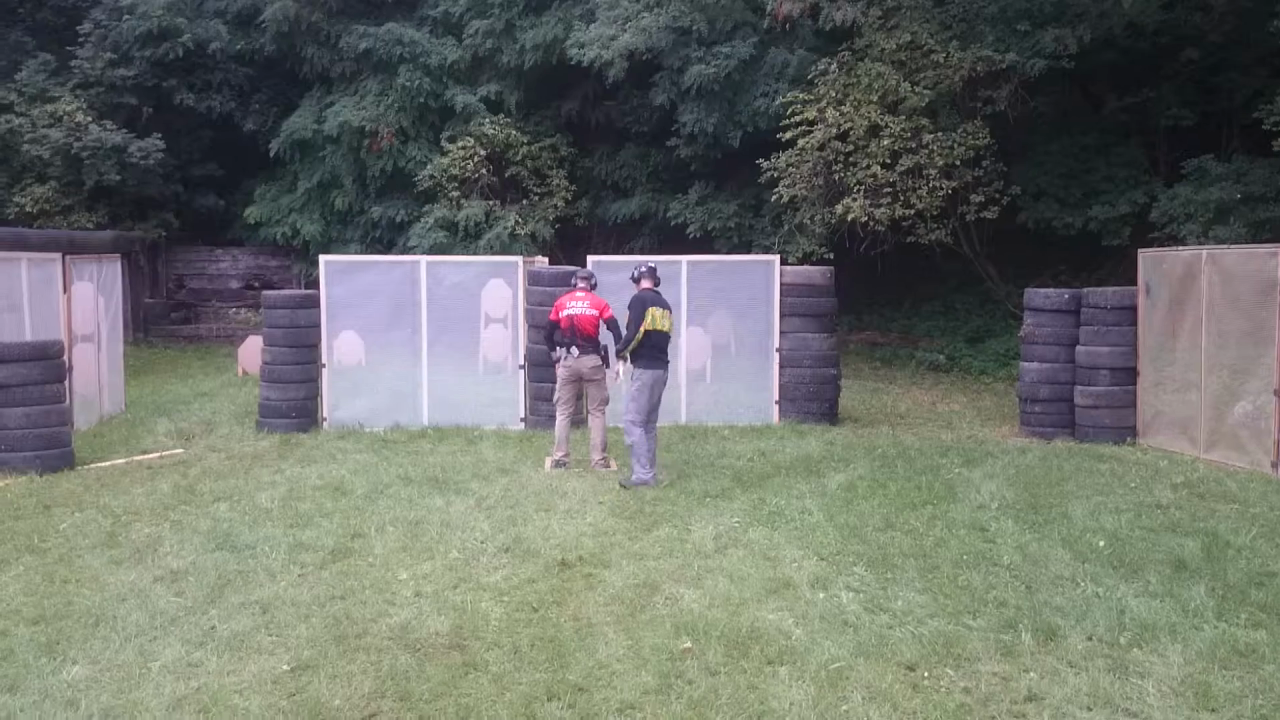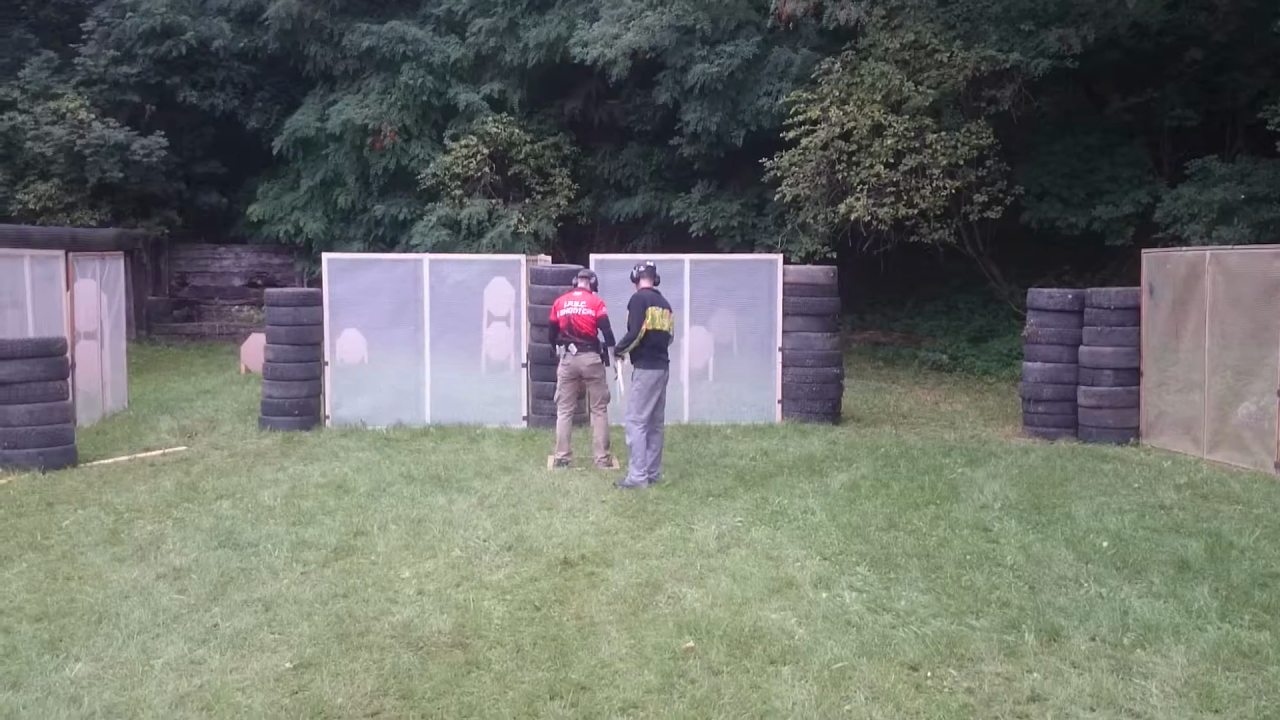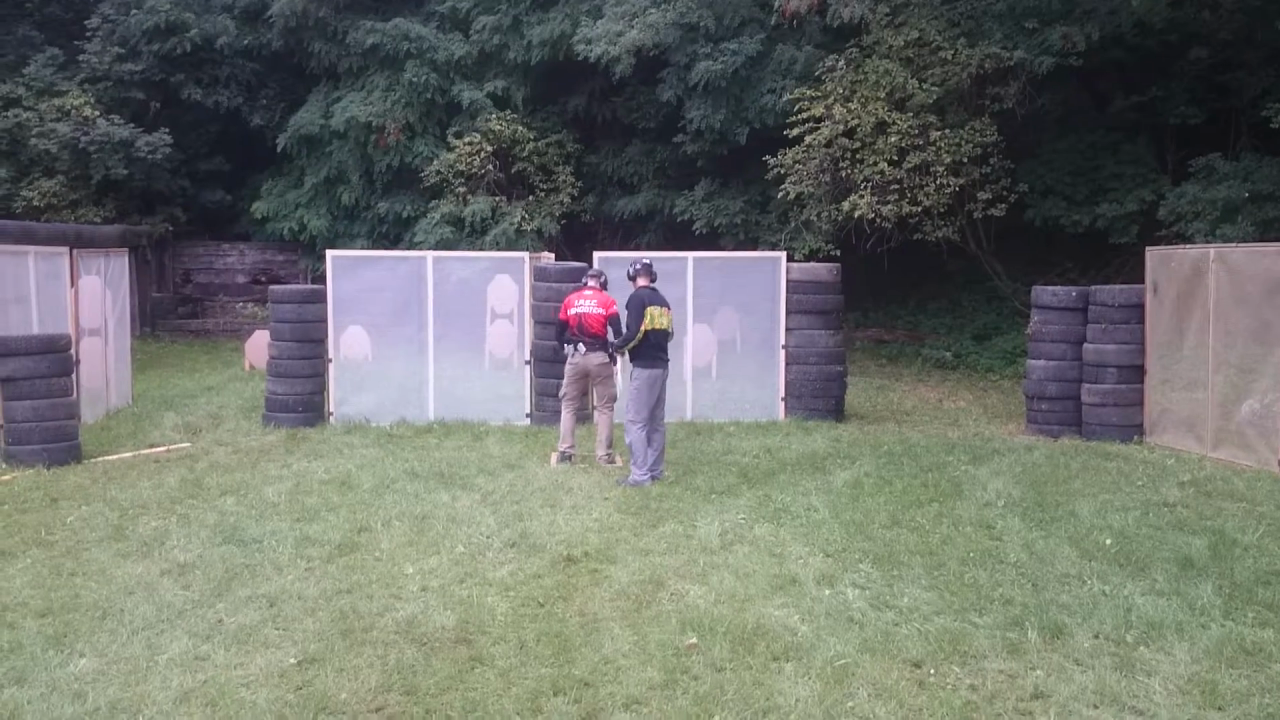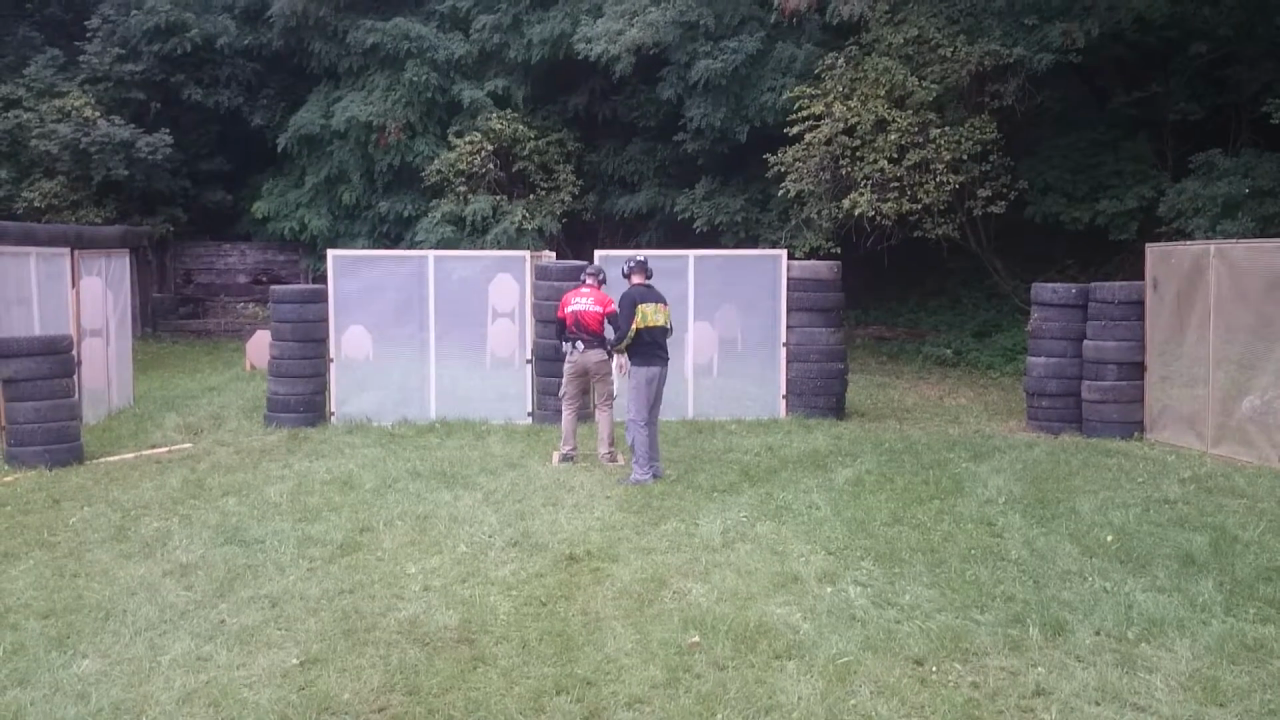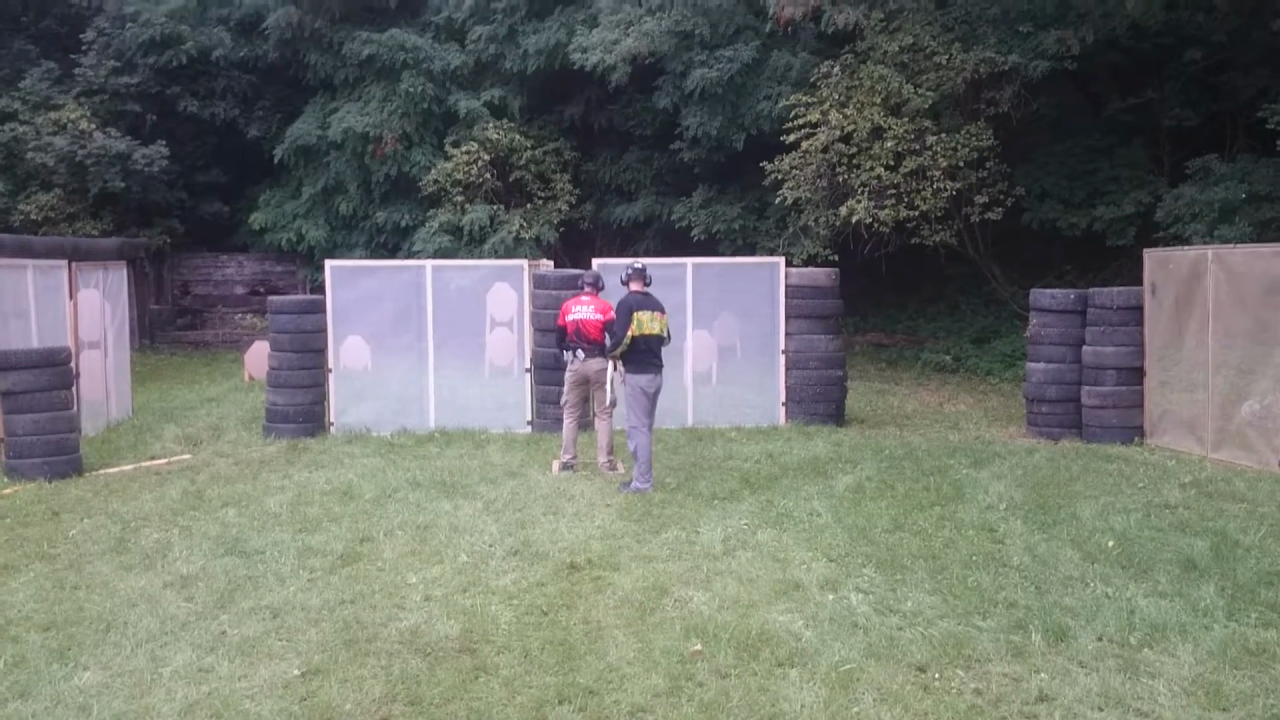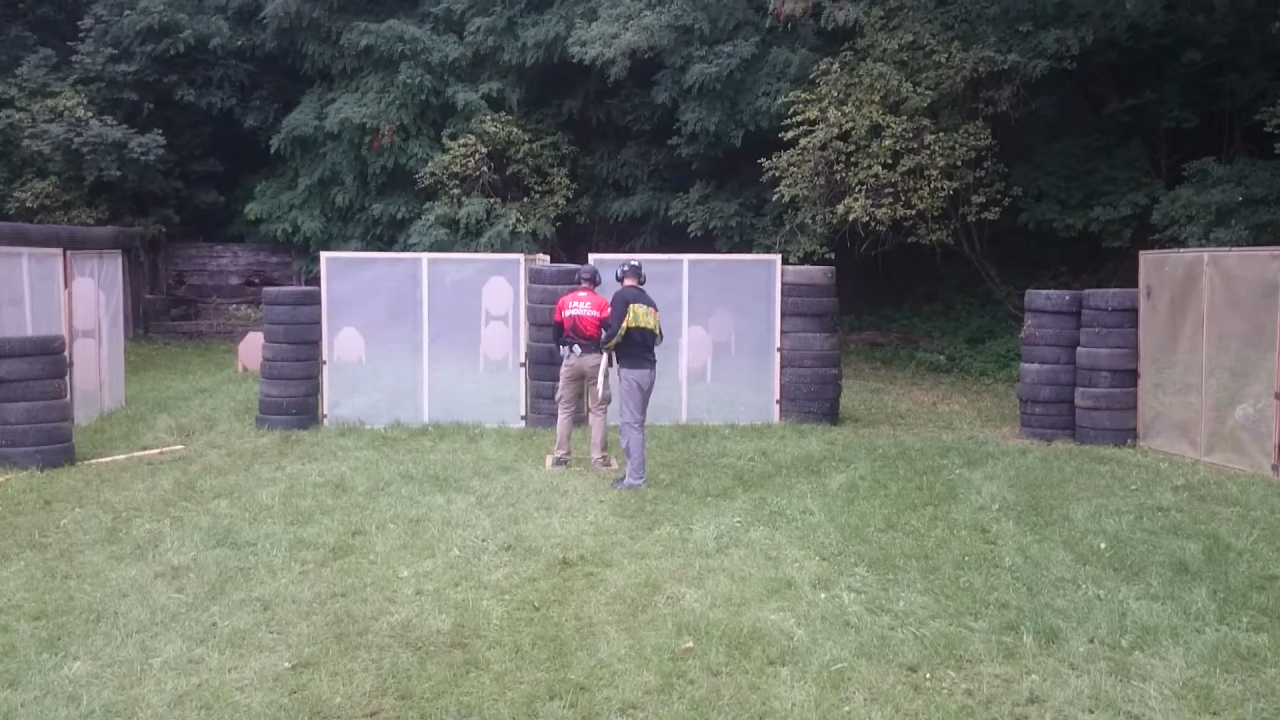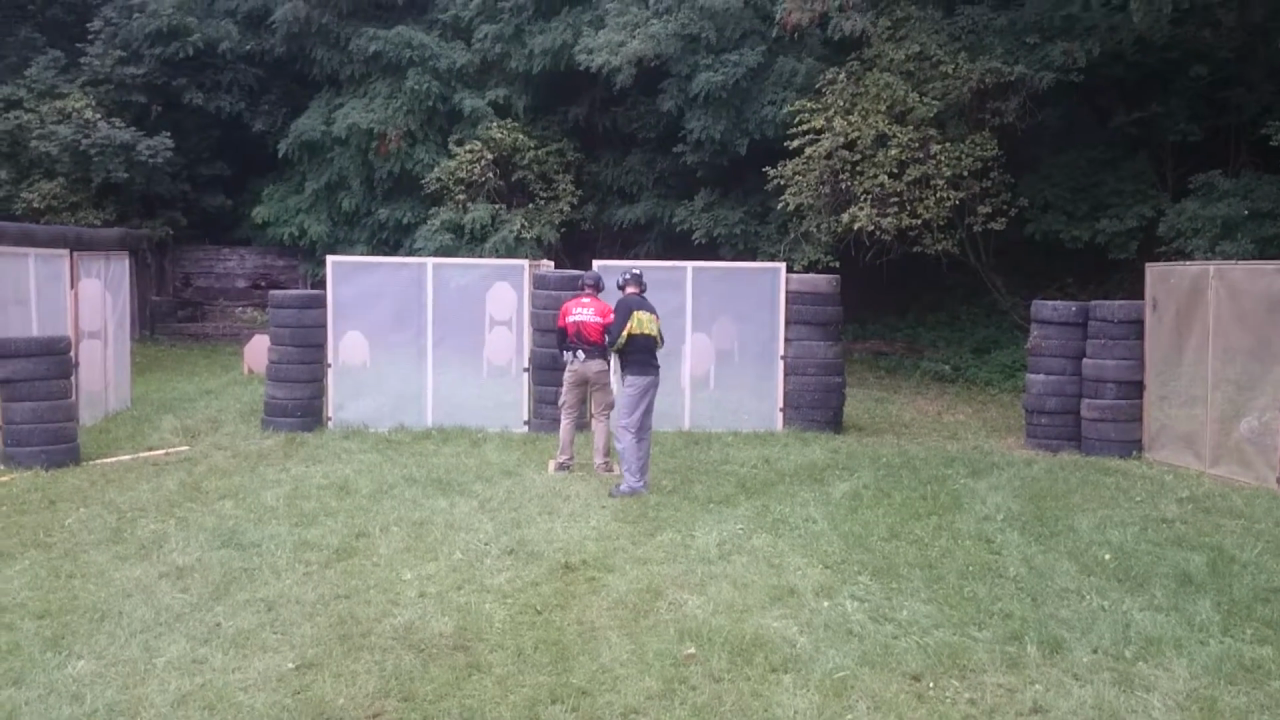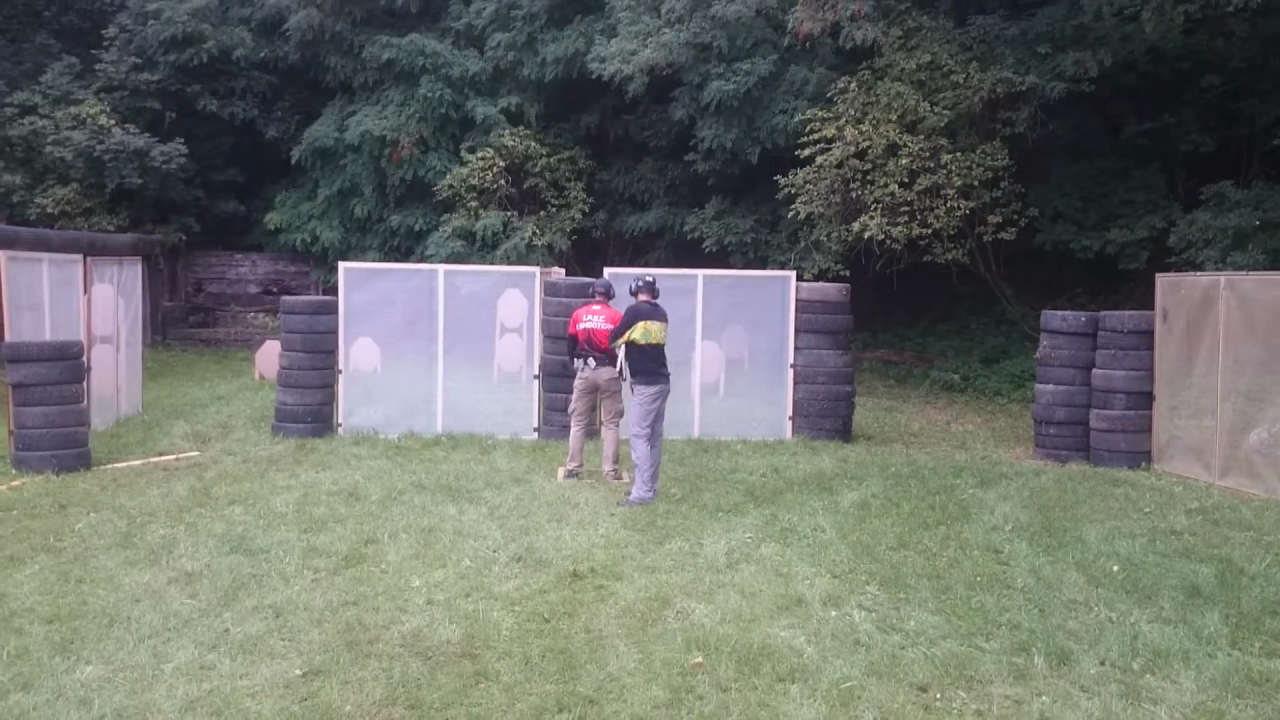
dt=0.3s
person 1, frame 1
left shoulder: (639, 299)
right shoulder: (664, 303)
left elbow: (634, 333)
right elbow: (666, 335)
left wrist: (621, 352)
left hip: (645, 368)
right hip: (661, 367)
left knee: (633, 421)
right knee: (649, 422)
left ankle: (642, 474)
right ankle: (648, 472)
person 1, frame 2
left shoulder: (639, 298)
right shoulder: (664, 303)
left elbow: (635, 332)
right elbow: (669, 336)
left wrist: (620, 350)
left hip: (645, 368)
right hip: (662, 367)
left knee: (635, 421)
right knee: (655, 423)
left ankle: (637, 476)
right ankle: (652, 472)
person 1, frame 3
left shoulder: (637, 297)
right shoulder: (662, 300)
left elbow: (634, 333)
right elbow: (669, 333)
left wrist: (618, 347)
left hip: (644, 367)
right hip: (661, 365)
left knee: (635, 421)
right knee: (656, 421)
left ankle: (640, 475)
right ankle: (655, 470)
person 1, frame 4
left shoulder: (630, 295)
right shoulder: (659, 297)
left elbow: (626, 331)
right elbow: (668, 330)
left wrist: (616, 347)
left hip: (642, 364)
right hip: (660, 363)
left knee: (637, 420)
right knee: (651, 419)
left ankle: (642, 473)
right ankle: (653, 467)
person 1, frame 5
left shoulder: (627, 302)
right shoulder: (657, 304)
left elbow: (621, 337)
right elbow: (665, 338)
left wrist: (612, 353)
left hip: (637, 372)
right hip: (655, 372)
left knee: (637, 427)
right knee: (645, 426)
left ankle: (642, 482)
right ankle: (642, 477)
person 1, frame 6
left shoulder: (622, 296)
right shoulder: (649, 301)
left elbow: (616, 329)
right elbow: (658, 337)
left wrist: (606, 345)
left hip: (631, 367)
right hip: (648, 367)
left knee: (629, 423)
right knee: (637, 422)
left ankle: (636, 478)
right ankle: (635, 474)
person 1, frame 7
left shoulder: (625, 303)
right shoulder: (649, 307)
left elbow: (617, 336)
right elbow: (659, 341)
left wrist: (612, 347)
left hip: (636, 374)
right hip: (651, 372)
left knee: (626, 427)
right knee: (643, 429)
left ankle: (631, 483)
right ankle: (640, 479)
person 1, frame 8
left shoulder: (635, 311)
right shoulder: (660, 312)
left elbow: (614, 340)
left wrist: (625, 340)
left hip: (646, 383)
right hip: (661, 381)
left knee: (639, 436)
right knee: (654, 436)
left ankle: (642, 493)
right ankle: (649, 487)
person 2, frame 1
left shoulder: (561, 302)
right shoulder: (599, 302)
left elbow: (548, 335)
right elbow: (616, 332)
left wrist: (557, 359)
left hip: (568, 360)
right hip: (592, 360)
left knee: (563, 412)
right knee: (597, 412)
left ankle: (560, 458)
right ankle: (599, 459)
person 2, frame 2
left shoulder: (559, 302)
right shoulder: (595, 301)
left elbow: (552, 335)
right elbow: (606, 331)
left hip: (567, 359)
right hip: (591, 358)
left knee: (564, 410)
right knee: (599, 410)
left ankle: (562, 457)
right ankle: (602, 458)
person 2, frame 3
left shoulder: (570, 300)
right shoulder: (607, 300)
left elbow: (560, 332)
right elbow: (617, 331)
right wrist: (619, 357)
left hip: (576, 357)
right hip: (600, 357)
left knee: (569, 406)
right knee: (605, 408)
left ankle: (565, 451)
right ankle: (604, 454)
person 2, frame 4
left shoulder: (567, 298)
right shoulder: (604, 298)
left elbow: (559, 330)
right elbow: (617, 327)
left hip: (574, 355)
right hip: (598, 355)
left knee: (569, 406)
right knee: (604, 405)
left ankle: (567, 453)
right ankle: (607, 453)
person 2, frame 5
left shoulder: (567, 306)
right shoulder: (604, 306)
left elbow: (560, 338)
left hip: (575, 363)
right hip: (599, 363)
left knee: (570, 414)
right knee: (604, 414)
left ankle: (567, 461)
right ankle: (606, 461)
person 2, frame 6
left shoulder: (564, 301)
right shoulder: (601, 302)
left elbow: (556, 333)
left hip: (571, 358)
right hip: (595, 359)
left knee: (565, 409)
right knee: (598, 409)
left ankle: (561, 456)
right ankle: (600, 457)
person 2, frame 7
left shoulder: (568, 307)
right shoulder: (605, 309)
left elbow: (560, 338)
right wrist: (611, 358)
left hip: (574, 364)
right hip: (598, 364)
left knee: (568, 415)
right knee: (601, 415)
left ankle: (563, 461)
right ankle: (602, 463)
person 2, frame 8
left shoulder: (578, 314)
right shoulder: (615, 316)
left elbow: (571, 344)
left hip: (585, 371)
right hip: (609, 372)
left knee: (578, 422)
right knee: (611, 423)
left ankle: (573, 468)
right ankle: (611, 470)
